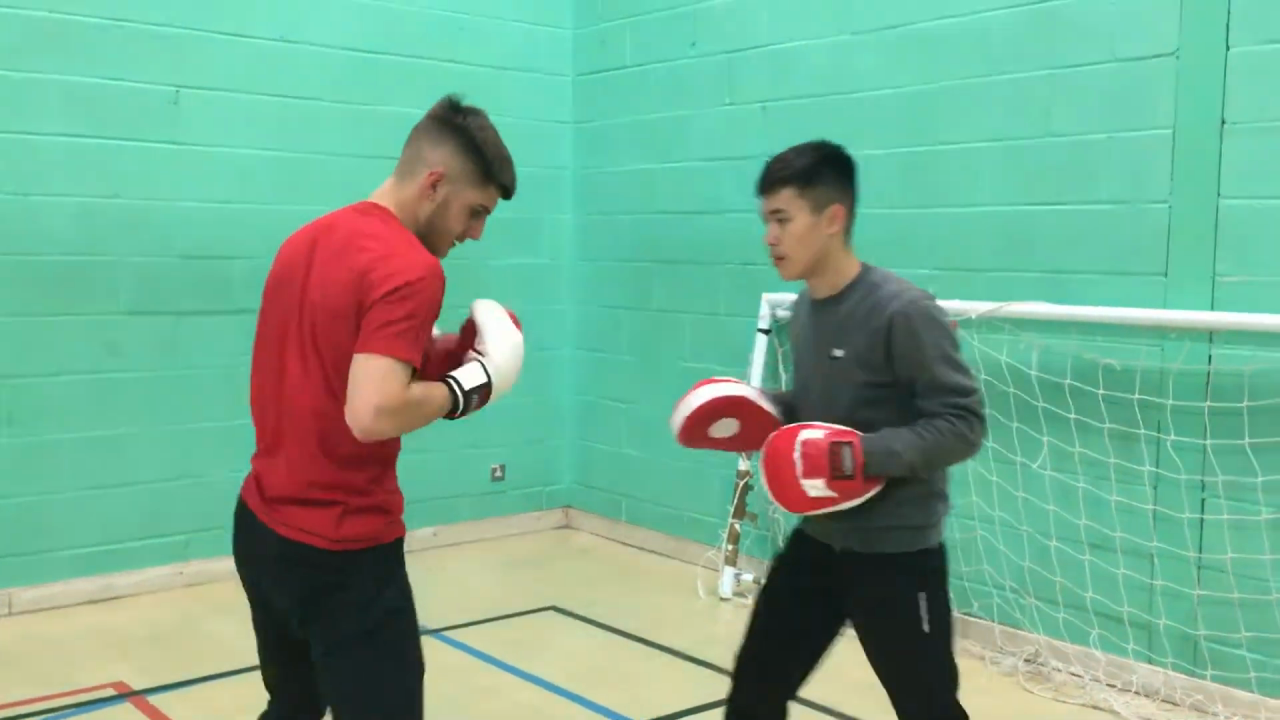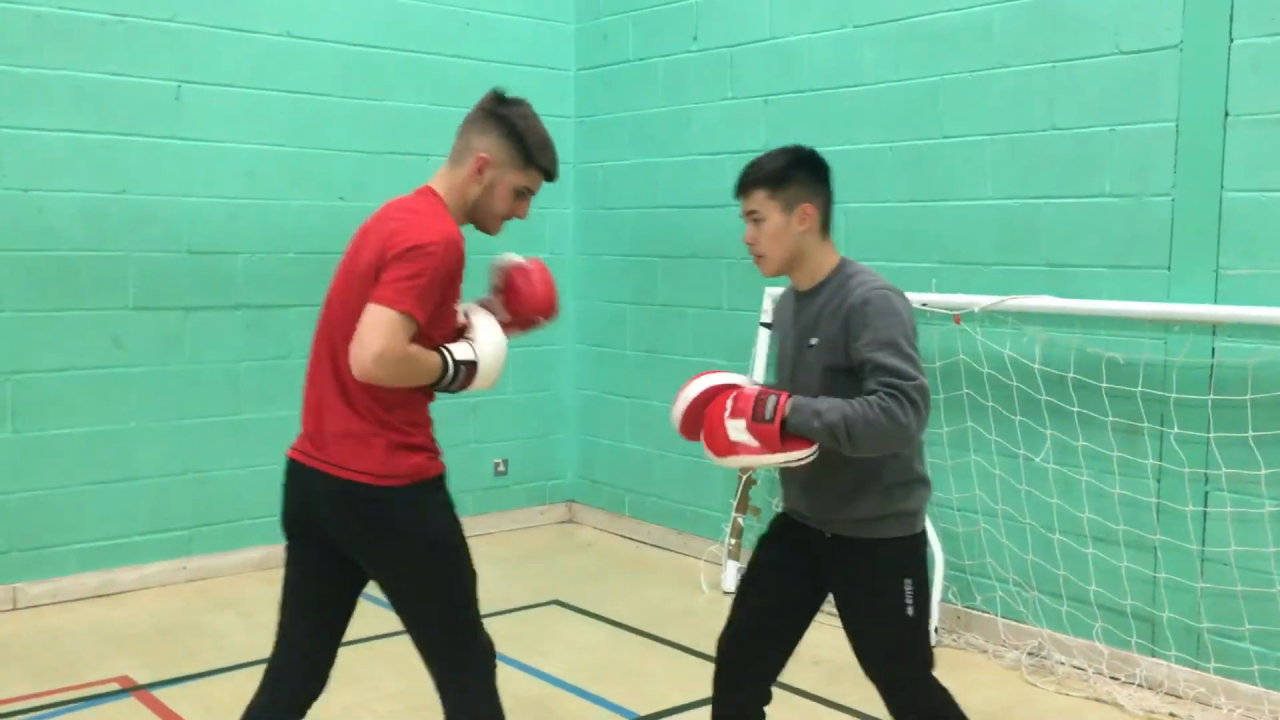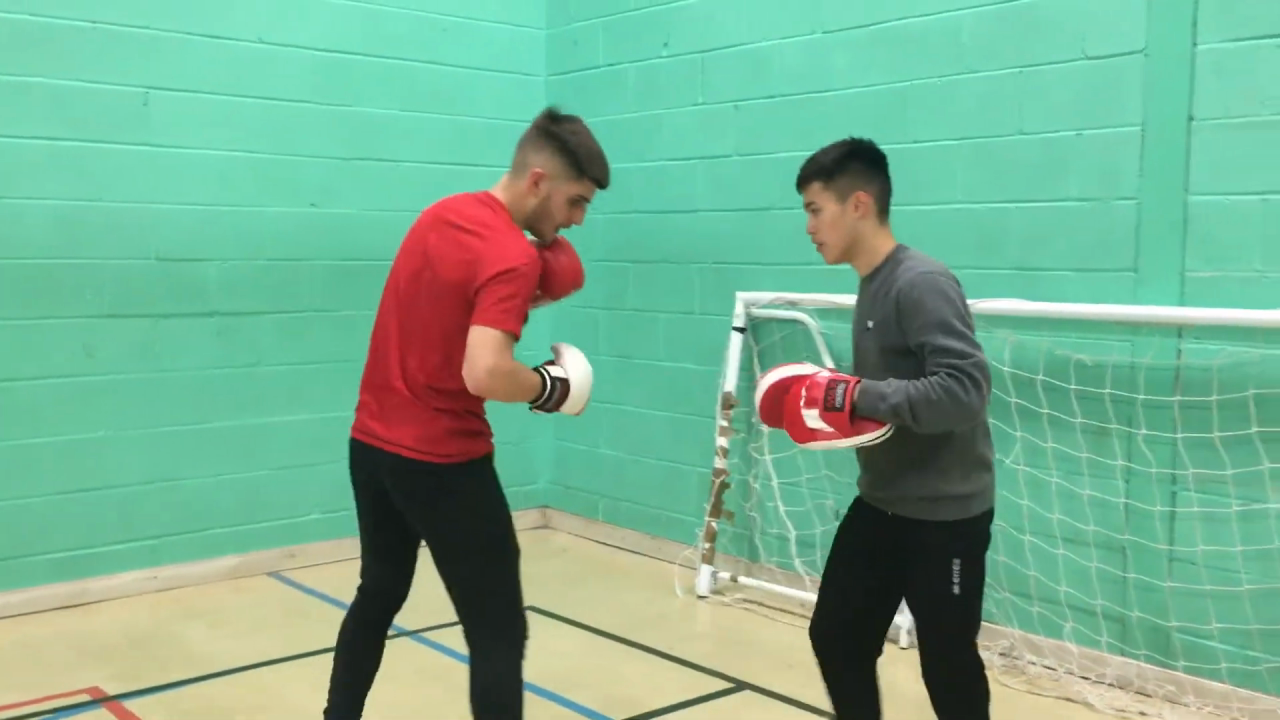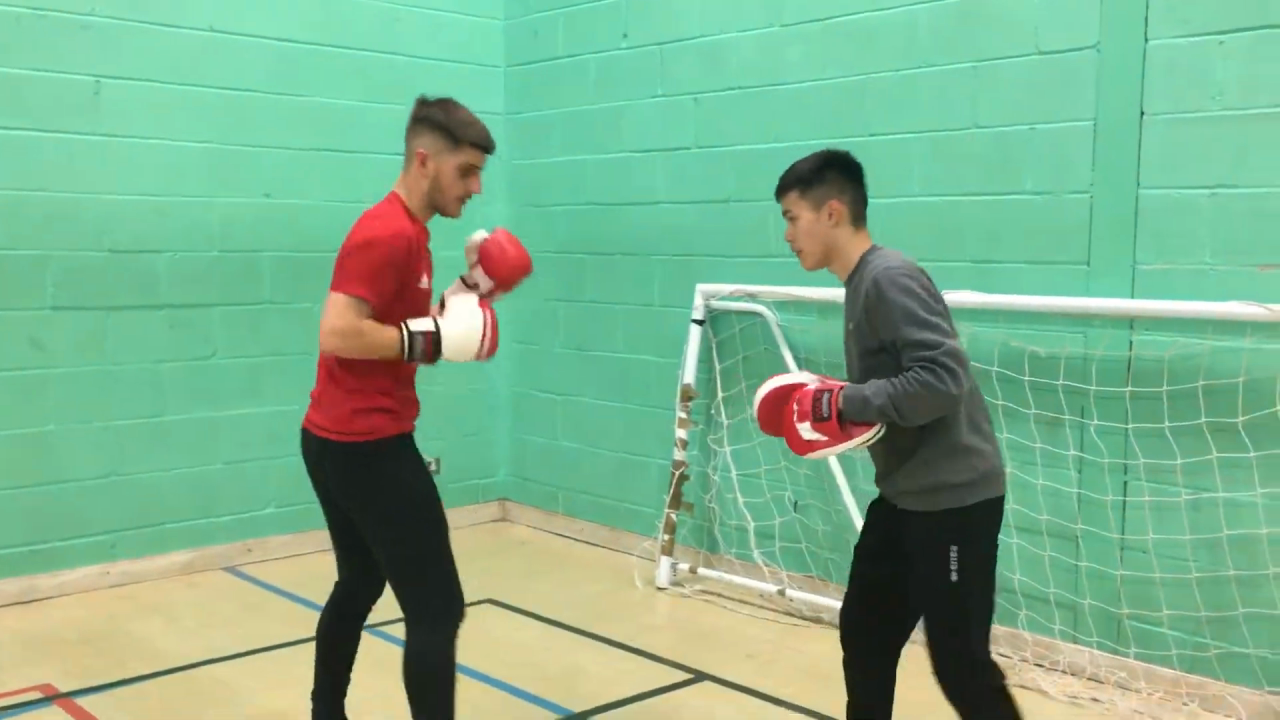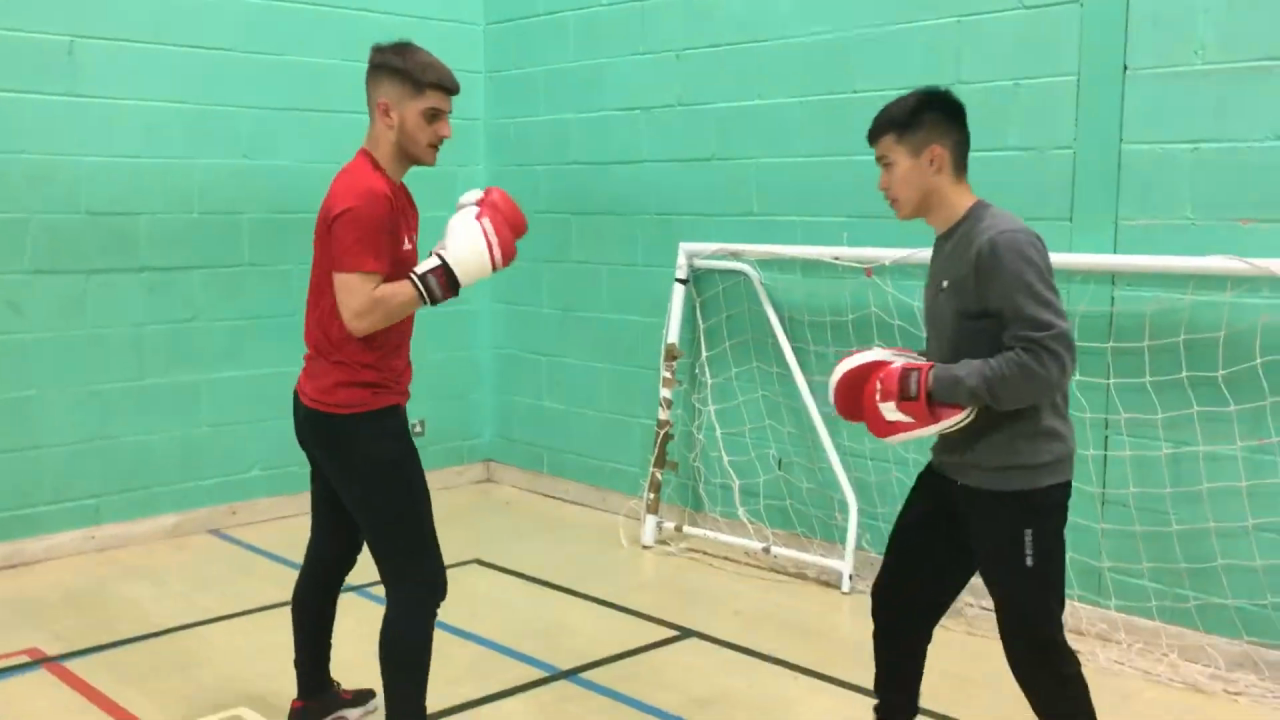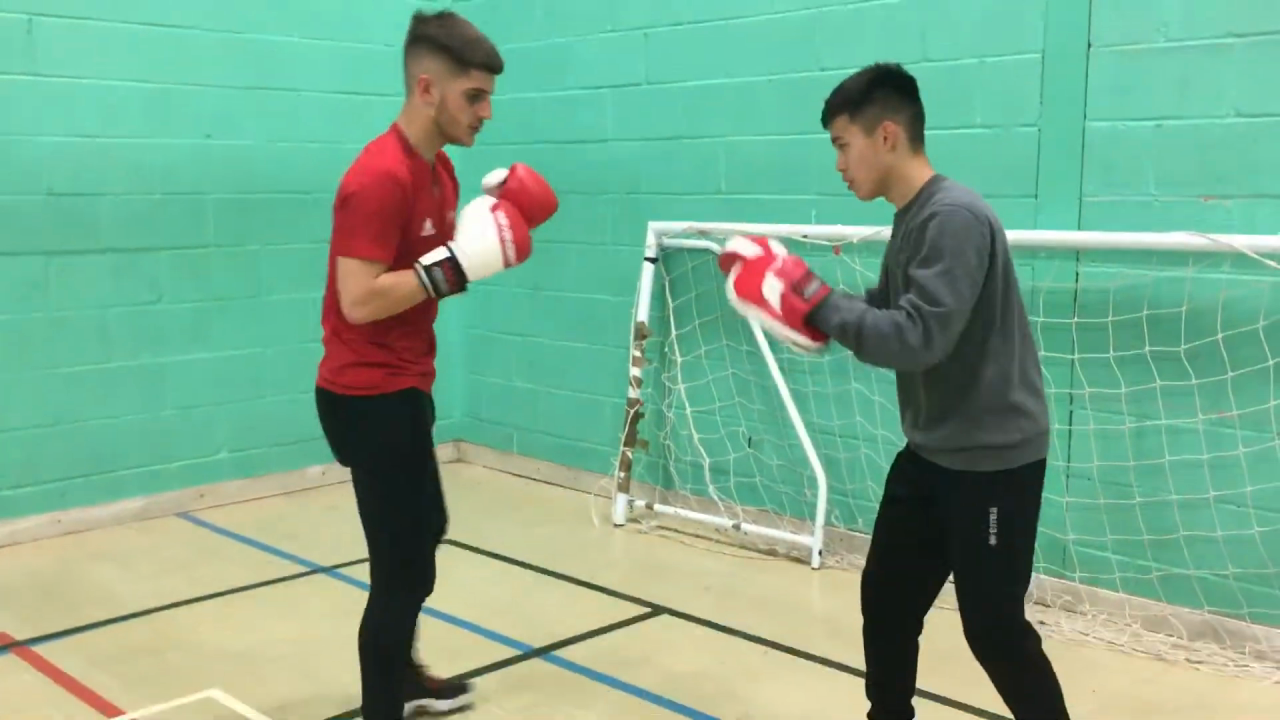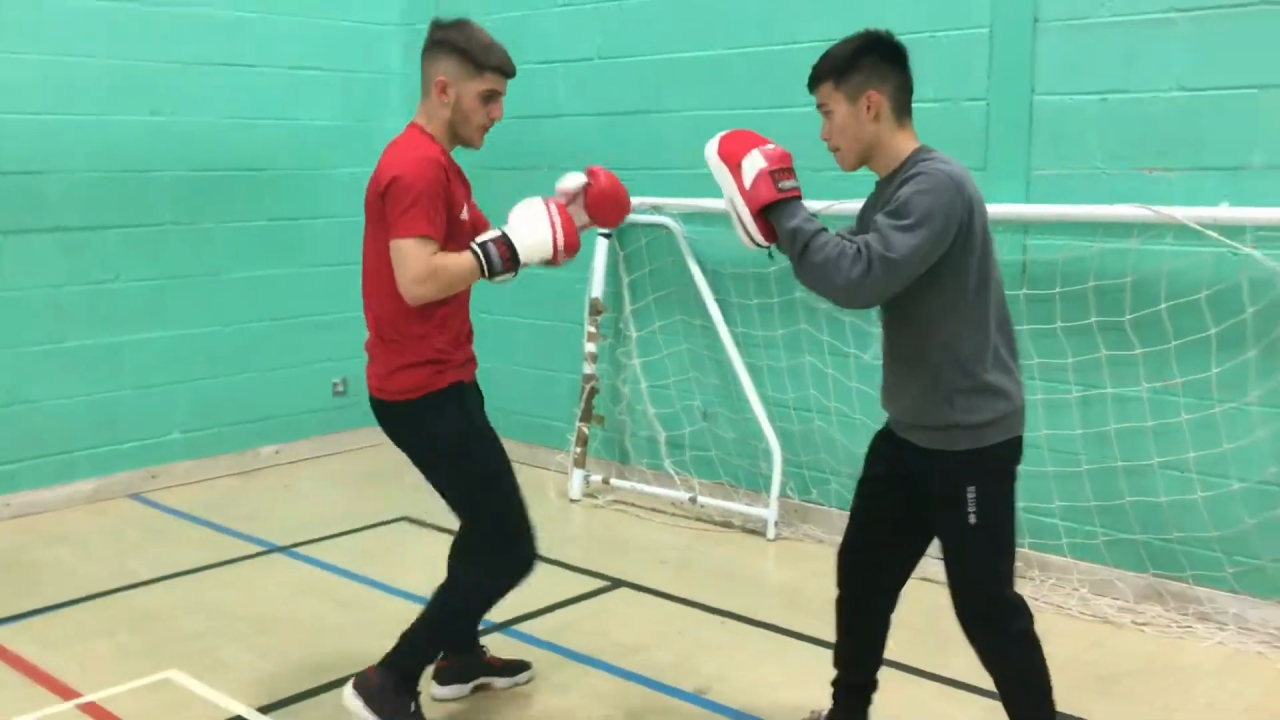
dt=0.4s
person 1, frame 1
left shoulder: (307, 240)
right shoulder: (410, 269)
right elbow: (372, 414)
right wrist: (470, 383)
left hip: (261, 529)
right hip: (343, 551)
person 1, frame 2
left shoulder: (394, 219)
right shoulder: (434, 240)
right elbow: (373, 359)
left wrist: (486, 319)
right wrist: (461, 366)
left hip: (312, 477)
right hip: (388, 490)
right knee: (467, 667)
person 1, frame 3
left shoulder: (441, 216)
right shoulder: (513, 256)
right elbow: (485, 373)
right wrist: (555, 385)
left hip: (371, 447)
right hip: (444, 465)
left knee: (376, 596)
right knee: (498, 634)
person 1, frame 4
left shoulder: (395, 229)
right shoulder: (392, 234)
right elbow: (337, 336)
left wrist: (469, 292)
right wrist: (432, 339)
left hip: (331, 440)
right hip: (368, 445)
left knee: (358, 584)
right knee: (436, 608)
person 1, frame 5
left shoulder: (388, 191)
right shoulder: (364, 195)
left elbow: (395, 288)
right elbow: (361, 312)
left wrist: (460, 254)
right wrist: (449, 269)
left hip: (331, 408)
right hip: (359, 416)
left knee: (330, 554)
right knee: (419, 584)
person 1, frame 6
left shoulder: (438, 167)
right shoulder: (381, 177)
right elbow: (359, 301)
left wrist: (491, 230)
right wrist: (460, 262)
left hip: (395, 391)
right hip: (371, 398)
left knee: (419, 532)
right knee: (404, 569)
person 1, frame 7
left shoulder: (435, 163)
right shoulder: (416, 166)
left elbow: (464, 255)
right elbow: (419, 281)
left wrist: (550, 217)
right wrist: (509, 245)
left hip: (432, 384)
right hip: (425, 392)
left knee: (488, 523)
right knee: (506, 549)
left ankle: (458, 658)
person 2, frame 1
left shoulder: (904, 311)
right shoulder: (802, 312)
left elbow: (963, 424)
left wrist: (871, 454)
right wrist: (769, 413)
left hip: (898, 554)
right hip: (817, 543)
person 2, frame 2
left shoulder: (872, 301)
right shoulder: (788, 304)
left elbow: (901, 415)
left wrist: (793, 413)
right wrist: (750, 404)
left hip: (880, 535)
right hip: (803, 524)
right knee: (740, 661)
person 2, frame 3
left shoulder: (924, 284)
right shoulder: (872, 286)
left elbow: (965, 390)
left wrist: (861, 397)
right wrist: (830, 400)
left hip: (945, 514)
right hip: (880, 505)
left knee: (949, 667)
right knee: (835, 638)
person 2, frame 4
left shoulder: (891, 280)
right shoulder: (861, 285)
left elbow: (943, 381)
left wrist: (845, 403)
right wrist: (823, 405)
left hip: (955, 499)
right hip: (903, 497)
left knee: (959, 659)
right knee: (864, 632)
person 2, frame 5
left shoulder: (1004, 243)
right shoulder: (948, 245)
left elbow: (1049, 359)
left wrist: (936, 384)
right wrist: (906, 377)
left hip: (1021, 482)
right hip: (954, 474)
left knee: (1034, 646)
right knee: (896, 605)
person 2, frame 6
left shoulder: (956, 218)
right shoulder: (912, 222)
left elbow: (919, 339)
right elbow: (884, 315)
left wrist: (815, 305)
right wrist: (804, 297)
left hip: (994, 458)
right hip: (932, 454)
left knee: (994, 625)
right knee: (885, 598)
person 2, frame 7
left shoulder: (937, 186)
right shoulder: (893, 190)
left elbow: (859, 278)
right elbow: (852, 267)
left wrist: (783, 208)
right wrist: (778, 220)
left hip: (970, 437)
right hip: (911, 430)
left knee: (985, 603)
right knee: (861, 574)
